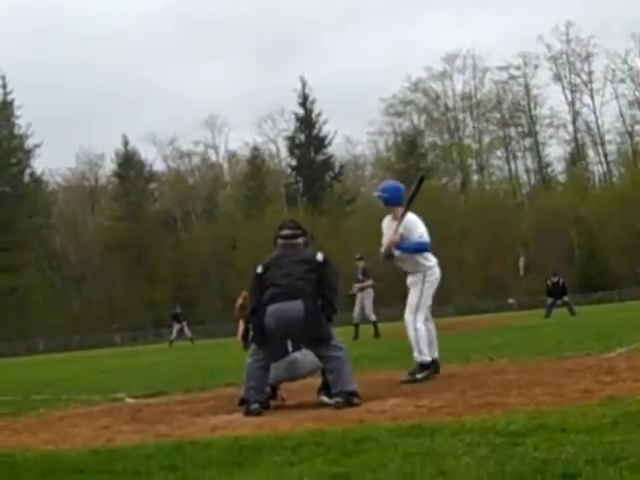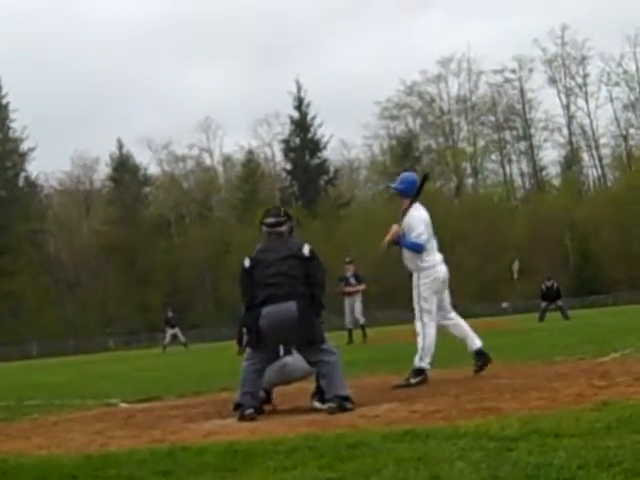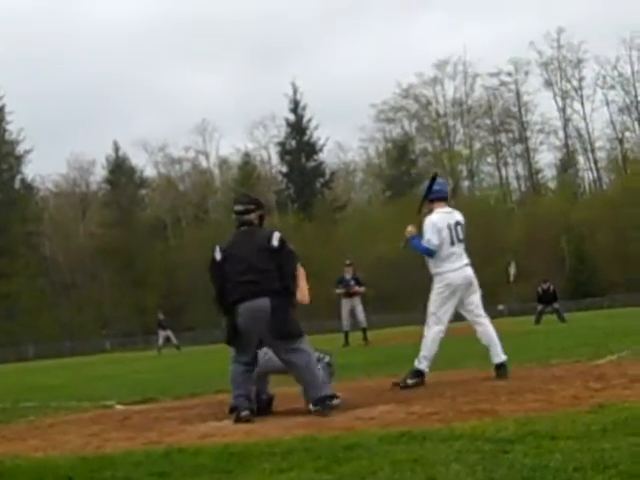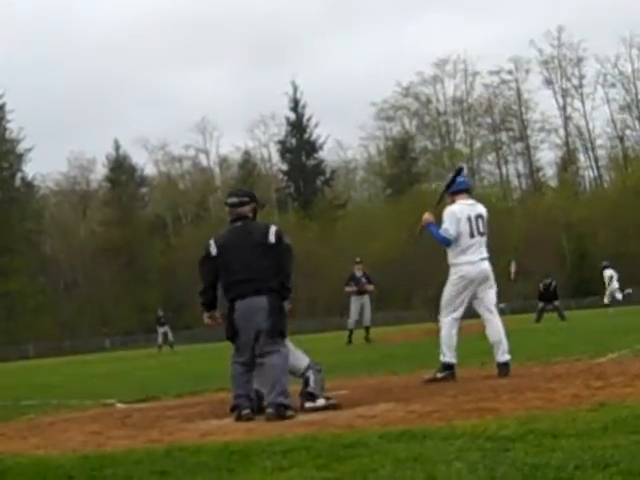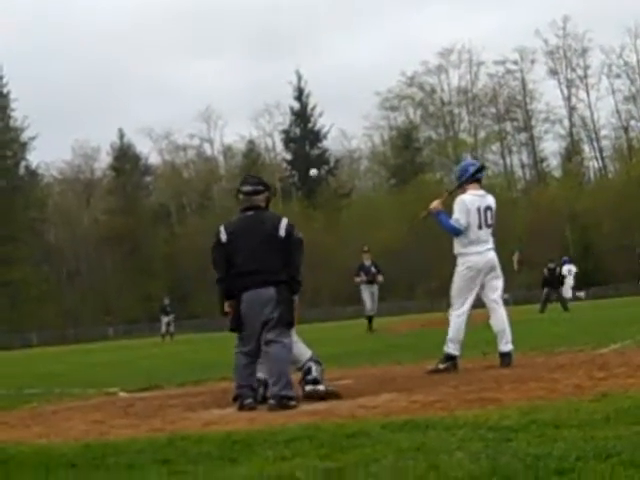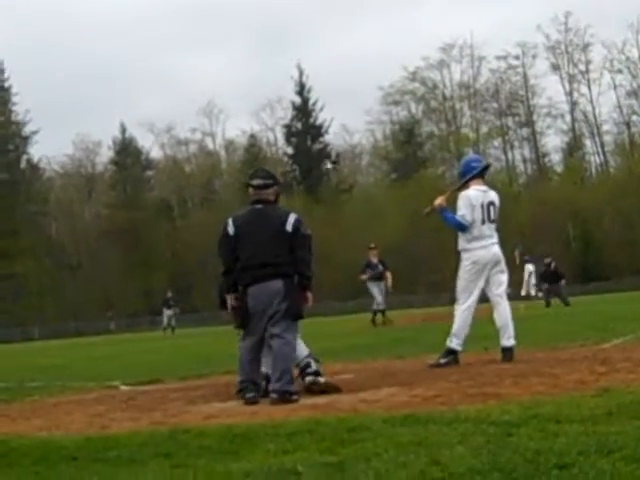
dt=0.3s
person 1, frame 1
left shoulder: (266, 264)
right shoulder: (317, 257)
left elbow: (255, 299)
right elbow: (329, 290)
left wrist: (254, 328)
right wrist: (325, 318)
left hip: (271, 313)
right hip: (303, 310)
left knee: (258, 356)
right knee: (333, 350)
left ankle: (253, 401)
right ankle: (344, 394)
person 1, frame 2
left shoulder: (252, 257)
right shoulder: (303, 249)
left elbow: (247, 293)
right elbow: (317, 284)
left wrist: (251, 320)
right wrist: (315, 313)
left hip: (264, 313)
right hip: (296, 309)
left knee: (254, 360)
right knee: (324, 354)
left ankle: (247, 406)
right ankle: (338, 398)
person 1, frame 3
left shoulder: (222, 249)
right shoulder: (274, 238)
left elbow: (219, 286)
right elbow: (289, 274)
left wrist: (229, 313)
right wrist: (289, 303)
left hip: (242, 309)
right hip: (272, 305)
left knee: (242, 360)
right knee: (296, 352)
left ankle: (241, 407)
right ankle: (321, 398)
person 1, frame 4
left shoulder: (217, 242)
right shoulder: (271, 232)
left elbow: (209, 278)
right elbow: (284, 268)
left wrist: (209, 307)
right wrist: (283, 297)
left hip: (239, 305)
right hip: (268, 301)
left knee: (242, 357)
right knee: (273, 352)
left ankle: (242, 406)
right ankle: (276, 404)
person 1, frame 5
left shoulder: (227, 229)
right shoulder: (281, 224)
left elbow: (222, 267)
right elbow: (293, 262)
left wrist: (228, 297)
right wrist: (293, 291)
left hip: (245, 295)
right hip: (275, 292)
left knee: (245, 347)
right knee: (277, 343)
left ankle: (245, 396)
right ankle: (280, 395)
person 1, frame 6
left shoulder: (234, 222)
right shoulder: (289, 219)
left elbow: (228, 260)
right elbow: (302, 256)
left wrist: (230, 290)
right wrist: (306, 286)
left hip: (251, 288)
right hip: (281, 286)
left knee: (250, 340)
right knee: (282, 337)
left ankle: (249, 389)
right ankle: (281, 389)
person 2, frame 1
left shoulder: (411, 221)
right shoulder: (387, 222)
left elbow: (424, 245)
right elbow: (387, 252)
left wrist: (399, 244)
right wrist: (387, 249)
left hip: (426, 273)
right hip: (415, 274)
left knee: (413, 317)
right knee: (422, 317)
left ankle: (425, 366)
right ankle: (431, 360)
person 2, frame 2
left shoulder: (414, 216)
right shoulder: (416, 212)
left elbow: (417, 247)
right elbow: (415, 240)
left wrist: (398, 238)
right wrist: (394, 238)
left hip: (427, 273)
right hip: (437, 269)
left knee: (425, 321)
right knee: (446, 315)
left ankle: (420, 371)
right ankle: (479, 351)
person 2, frame 3
left shoulder: (432, 220)
right shoulder: (458, 215)
left elbow: (429, 250)
left wrist: (412, 238)
left hip: (446, 278)
right hip: (465, 272)
left knee: (434, 325)
right knee: (479, 319)
left ankle: (419, 372)
right ankle: (500, 364)
person 2, frame 4
left shoulder: (452, 210)
right shoulder: (481, 209)
left elbow: (446, 240)
left wrist: (429, 224)
left hip: (462, 270)
right hip: (483, 266)
left knee: (448, 317)
right knee: (490, 315)
left ankle: (448, 366)
right ankle: (503, 362)
person 2, frame 5
left shoulder: (463, 200)
right shoulder: (490, 199)
left elbow: (456, 229)
left wrist: (438, 212)
left hip: (469, 260)
right hip: (489, 257)
left knee: (459, 309)
right knee: (496, 304)
left ankle: (451, 356)
right ankle: (506, 352)
person 2, frame 6
left shoulder: (467, 195)
right shoulder: (494, 196)
left elbow: (461, 225)
left wrist: (442, 209)
left hip: (474, 255)
right hip: (494, 251)
left knee: (465, 303)
right knee: (500, 299)
left ankle: (453, 351)
right ankle: (508, 347)
